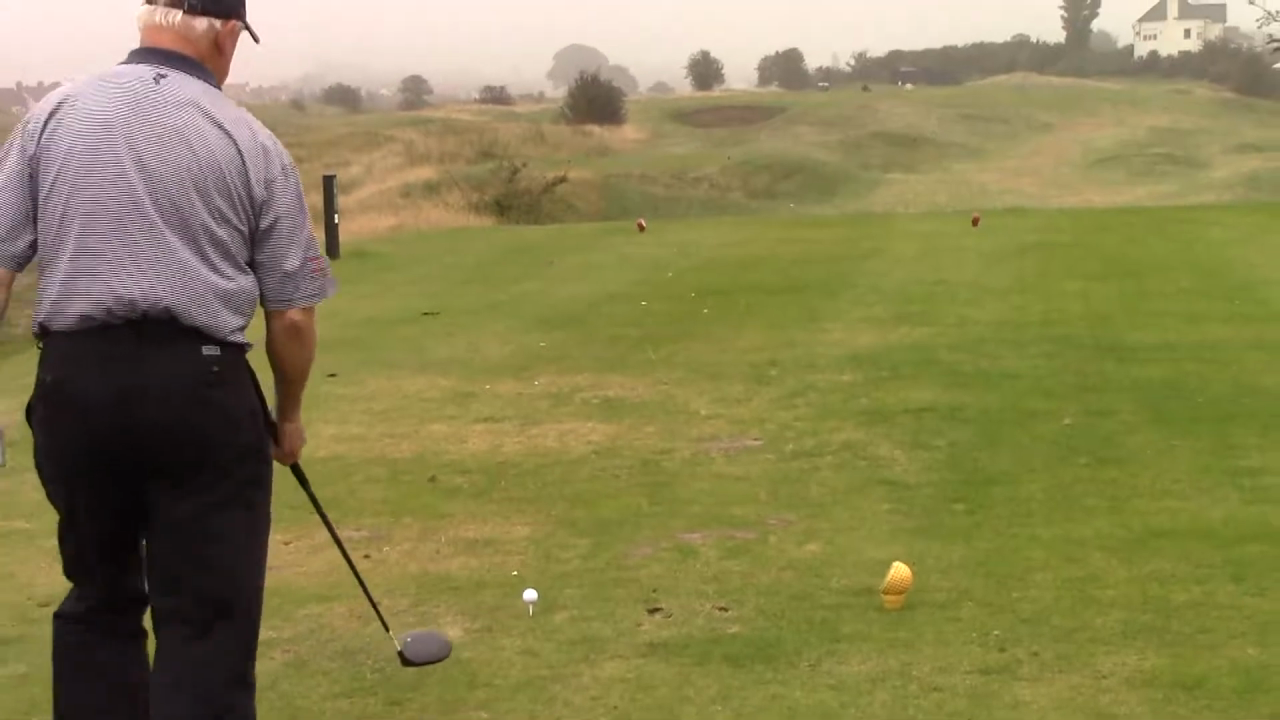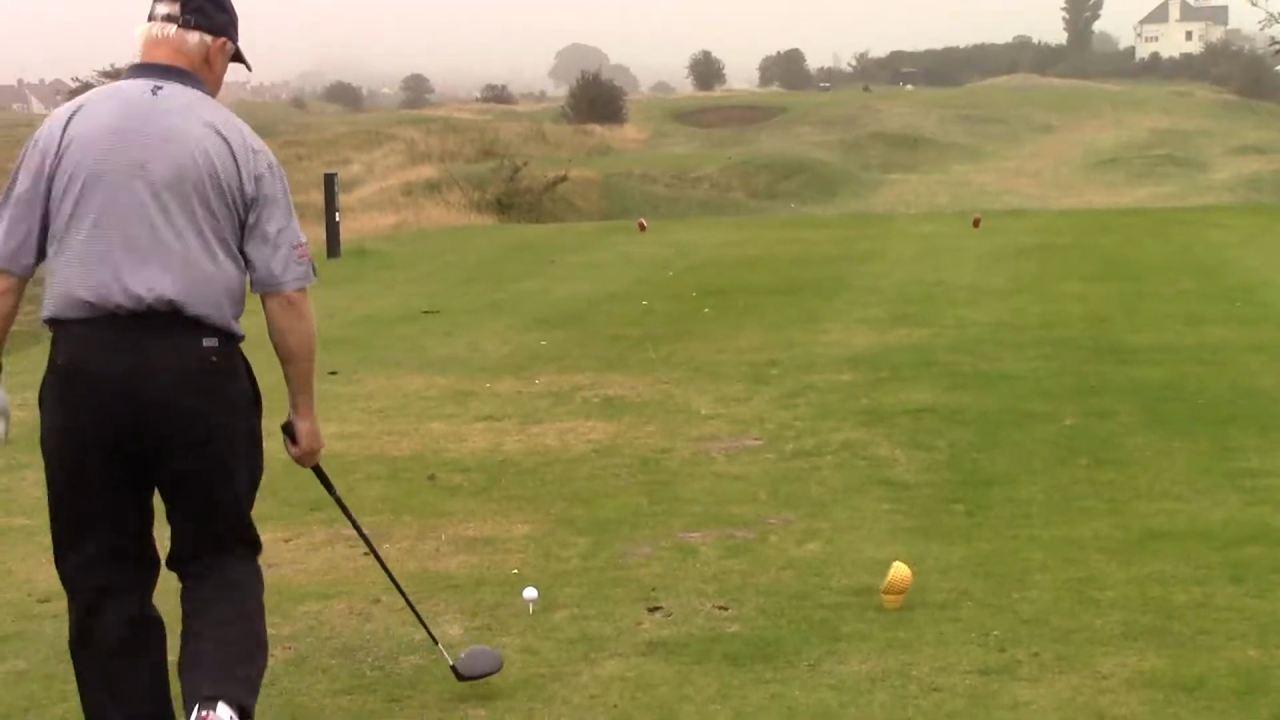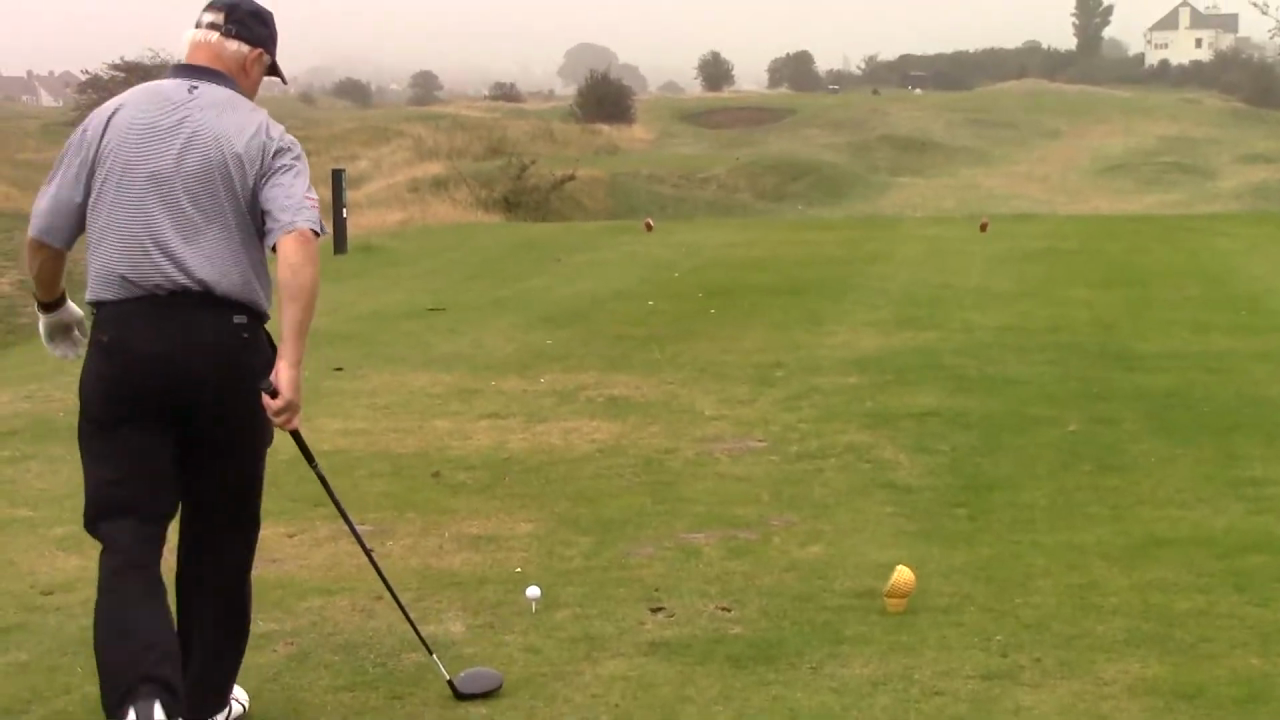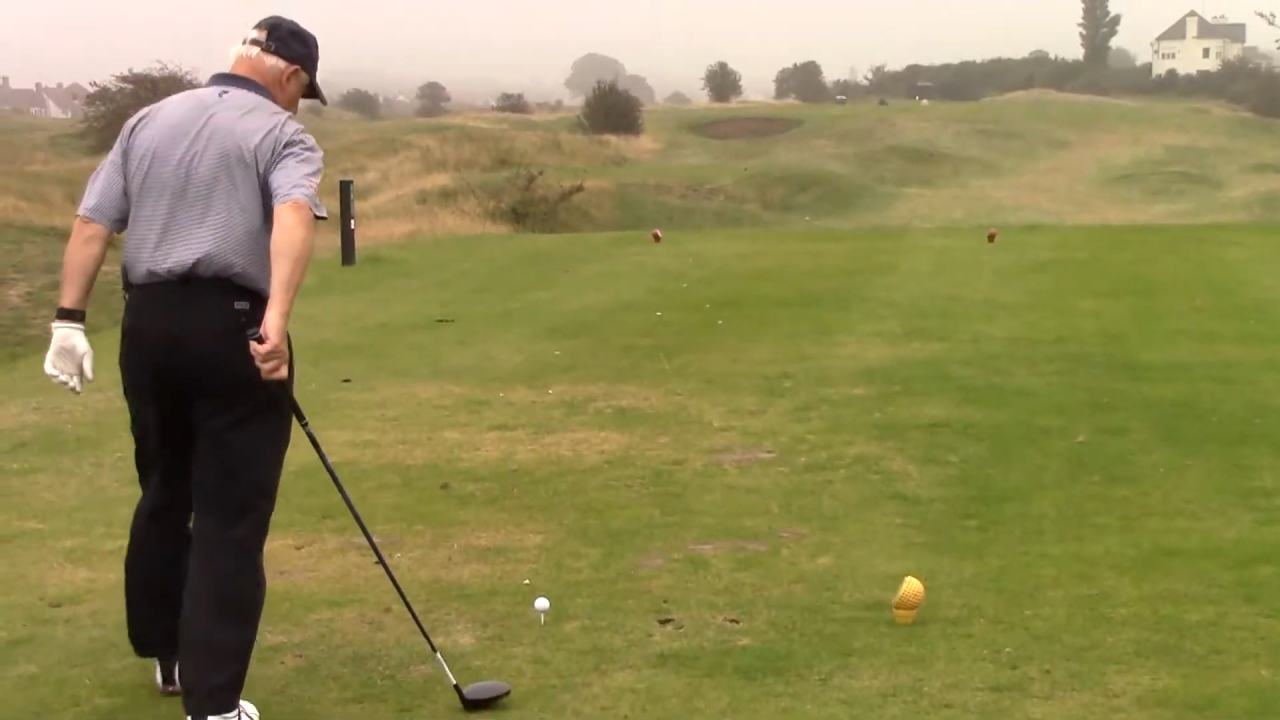
dt=0.4s
person 1, frame 1
right shoulder: (253, 144)
right elbow: (292, 310)
right wrist: (288, 412)
left hip: (76, 384)
right hip: (202, 389)
left knee: (100, 598)
right knee: (209, 619)
person 1, frame 2
left shoulder: (66, 125)
right shoulder: (240, 144)
right elbow: (286, 291)
right wrist: (303, 406)
left hip: (87, 370)
right hip: (199, 370)
left knee: (105, 578)
right knee: (222, 559)
person 1, frame 3
left shoulder: (110, 117)
right shoulder: (266, 138)
left elbow: (44, 236)
right elbow: (296, 242)
left wrist: (55, 308)
right wrist: (289, 363)
left hip: (124, 343)
right hip: (225, 345)
left knee: (128, 530)
right knee: (221, 530)
person 1, frame 4
left shoulder: (150, 119)
right shoulder: (285, 135)
left elbow: (92, 223)
right elbow: (292, 216)
left wrist: (69, 321)
right wrist: (277, 317)
left hip: (149, 322)
right hip: (233, 328)
left knee: (167, 493)
right knee: (234, 515)
left ankle: (169, 654)
